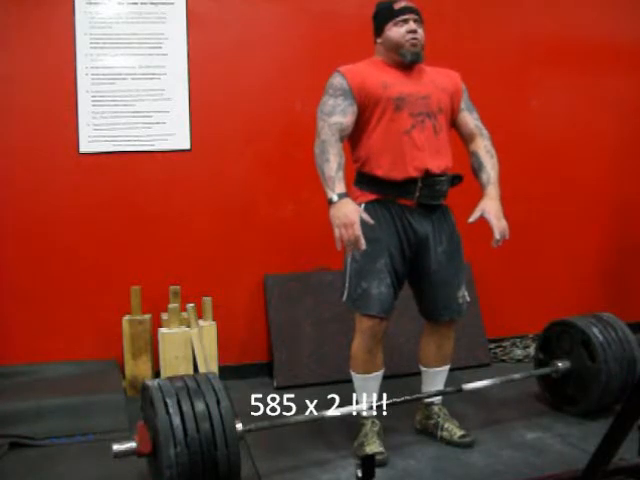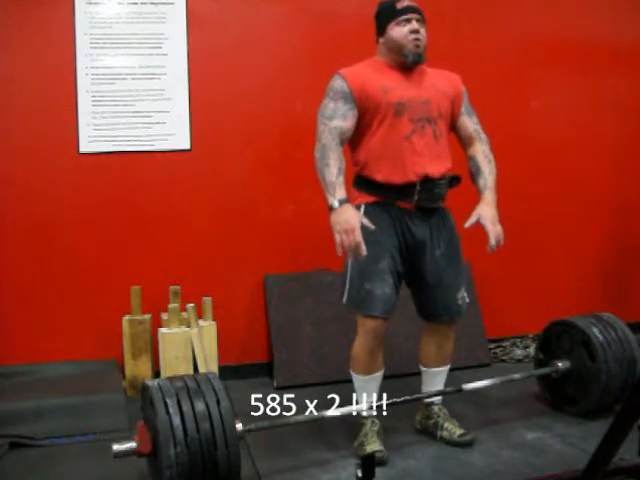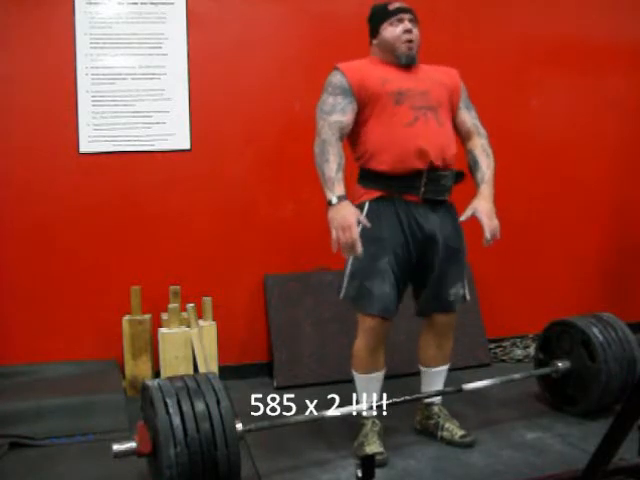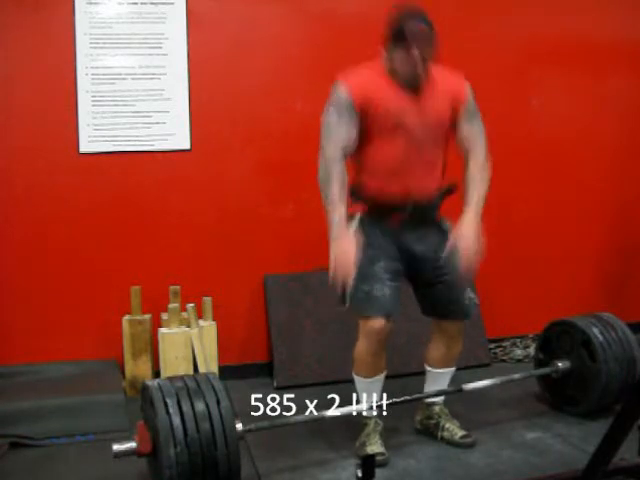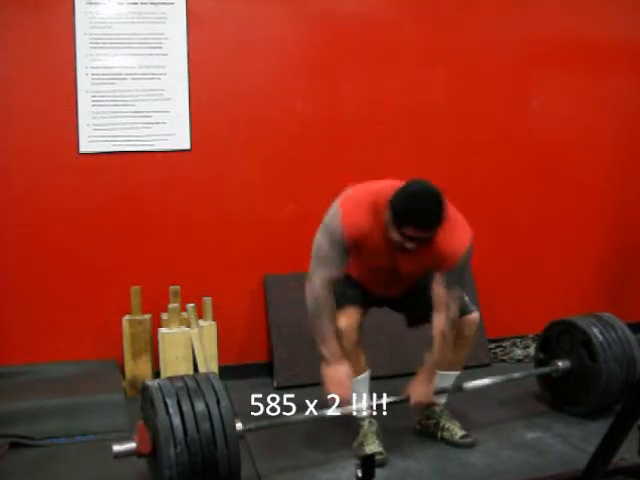
dt=0.4s
person 1, frame 1
left shoulder: (448, 81)
right shoulder: (351, 78)
left elbow: (478, 137)
right elbow: (328, 137)
left wrist: (492, 195)
right wrist: (338, 198)
left hip: (435, 210)
right hip: (379, 209)
left knee: (444, 315)
right knee: (371, 319)
left ankle: (431, 410)
right ankle: (368, 423)
person 1, frame 2
left shoulder: (449, 83)
right shoulder: (352, 81)
left elbow: (476, 143)
right elbow: (329, 142)
left wrist: (488, 200)
right wrist: (340, 205)
left hip: (433, 212)
right hip: (378, 212)
left knee: (445, 316)
right knee: (373, 321)
left ankle: (431, 410)
right ankle: (369, 423)
person 1, frame 3
left shoulder: (446, 78)
right shoulder: (350, 76)
left elbow: (476, 136)
right elbow: (328, 136)
left wrist: (485, 195)
right wrist: (337, 200)
left hip: (441, 206)
right hip: (384, 206)
left knee: (443, 315)
right knee: (374, 319)
left ankle: (431, 410)
right ankle: (369, 423)
person 1, frame 4
left shoulder: (456, 88)
right shoulder: (355, 87)
left elbow: (477, 153)
right elbow: (333, 158)
left wrist: (471, 218)
right wrist: (339, 230)
left hip: (425, 223)
right hip: (371, 222)
left knee: (457, 316)
right knee: (375, 323)
left ankle: (431, 410)
right ankle: (369, 421)
person 1, frame 5
left shoulder: (456, 237)
right shoulder: (350, 213)
left elbow: (446, 310)
right elbow: (317, 285)
left wrist: (427, 376)
right wrist: (331, 359)
left hip: (414, 281)
right hip: (356, 277)
left knee: (467, 320)
right knee: (344, 325)
left ankle: (433, 411)
right ankle: (366, 422)
